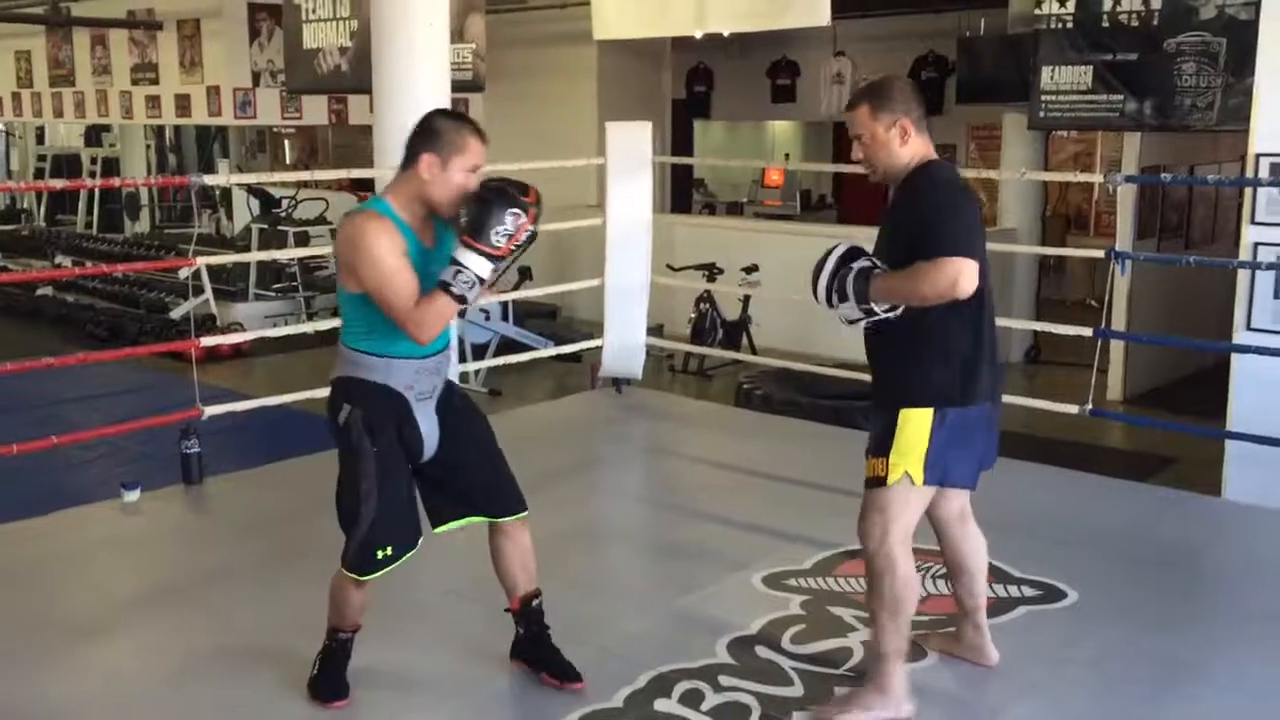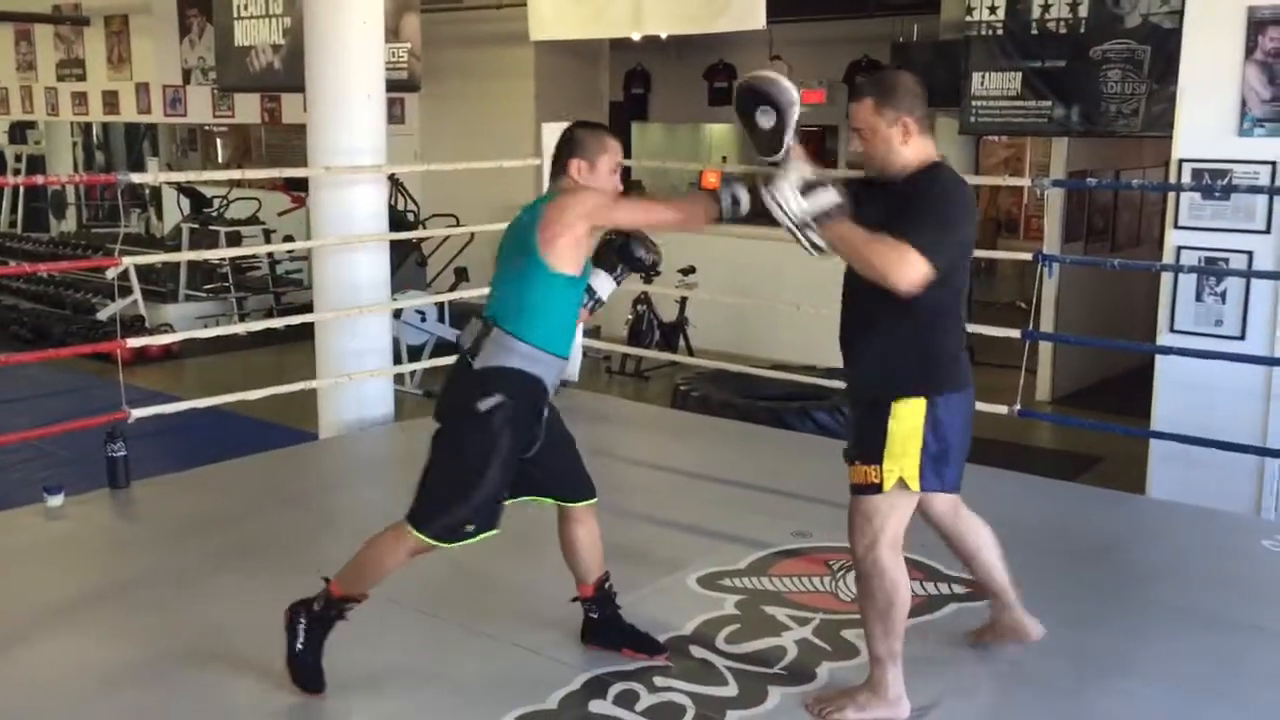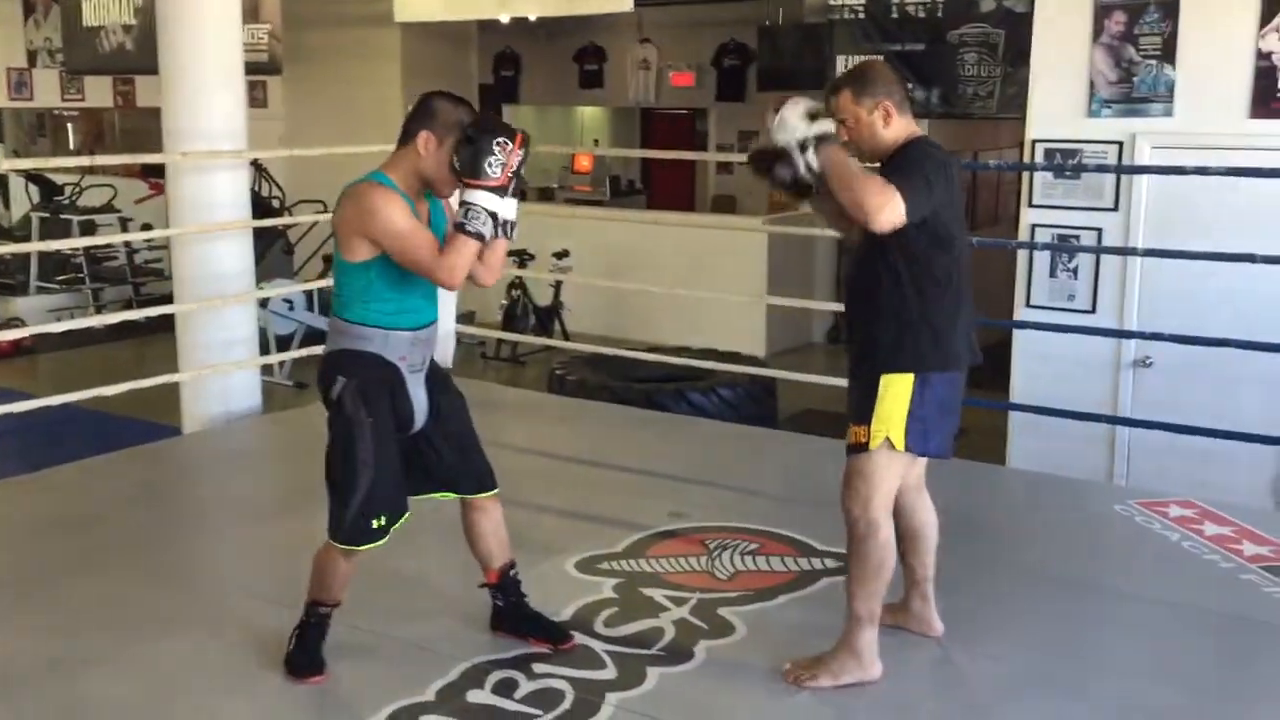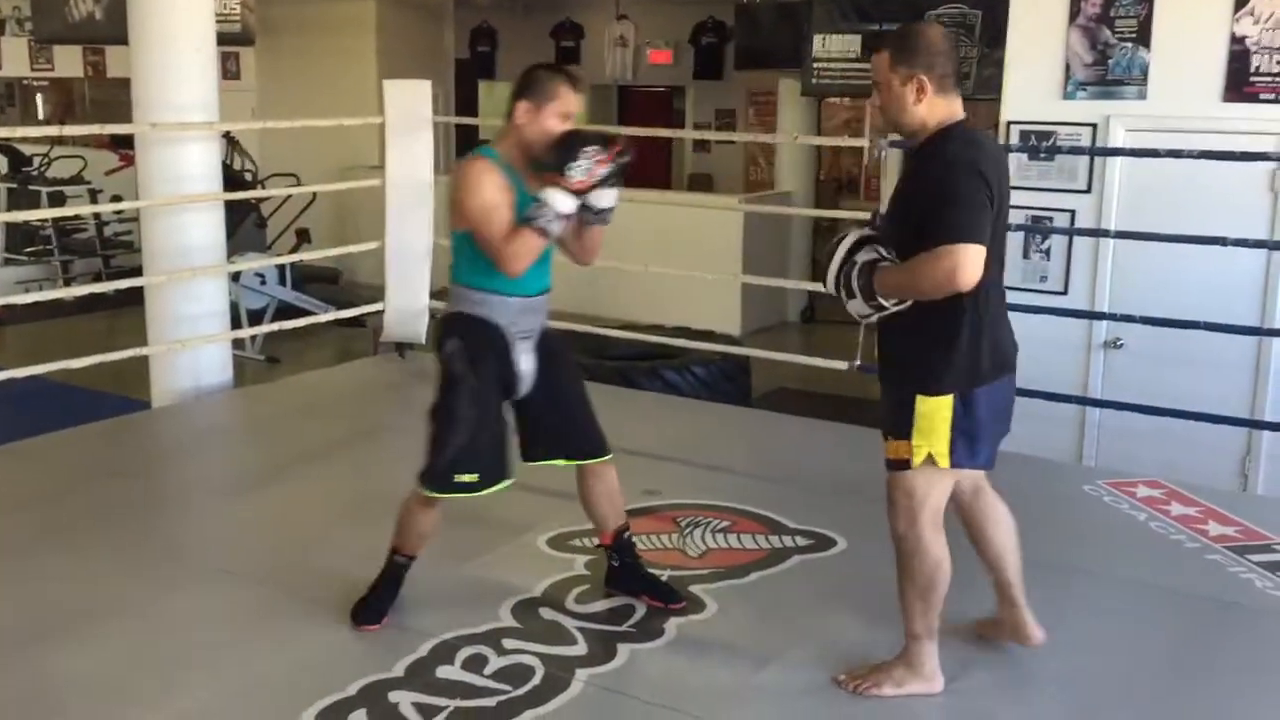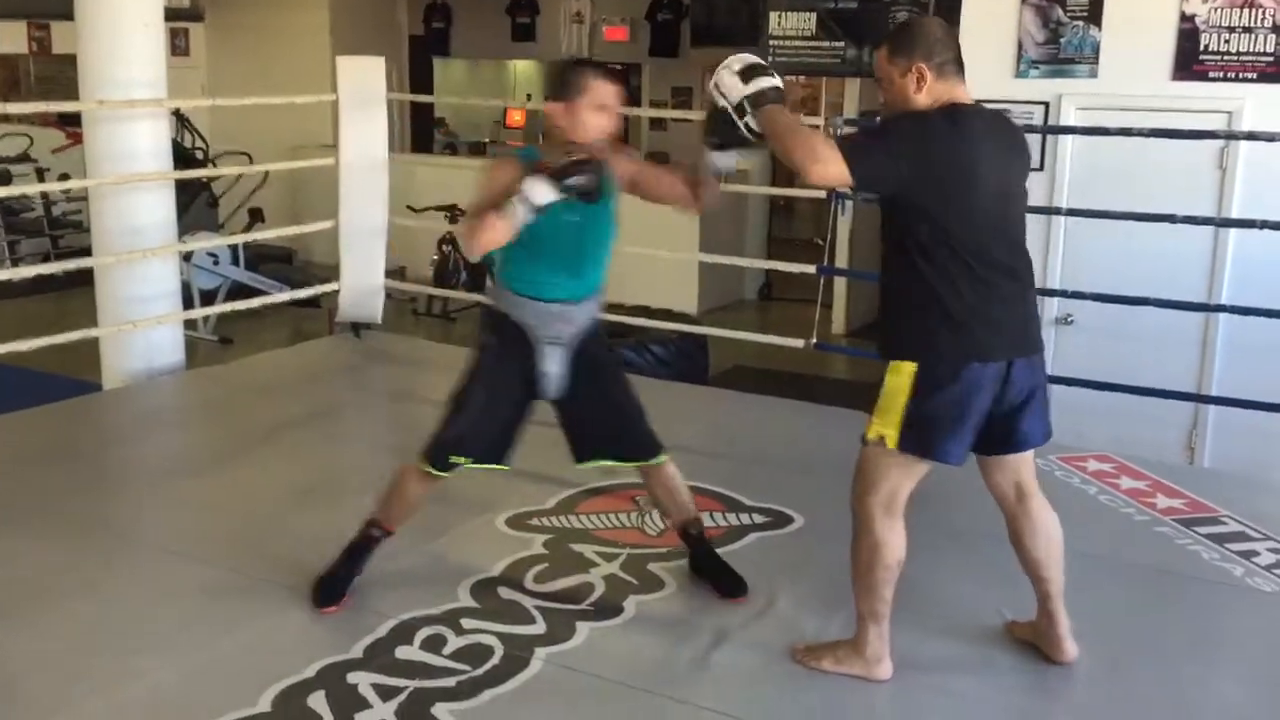
dt=1s
person 1, frame 1
left shoulder: (937, 190)
right shoulder: (922, 189)
left elbow: (955, 278)
left wrist: (872, 288)
right wrist: (872, 281)
left hip: (933, 395)
right hip: (950, 389)
left knee: (883, 534)
right knee: (950, 513)
right ankle: (975, 635)
person 1, frame 2
left shoulder: (942, 196)
right shoulder: (887, 184)
left elbow: (901, 273)
right elbow: (842, 208)
left wrist: (821, 214)
right wrist: (782, 139)
left hip: (913, 394)
right hip: (897, 386)
left knee: (873, 540)
right knee: (942, 507)
right ankle: (1012, 615)
person 1, frame 3
left shoulder: (925, 164)
right shoulder: (905, 165)
left elbow: (880, 214)
right elbow: (856, 217)
left wrist: (824, 146)
right wrist: (806, 175)
left hip: (909, 364)
right hip: (913, 355)
left knee: (866, 503)
right knee: (904, 487)
left ankle: (856, 649)
right ankle: (920, 607)
person 1, frame 4
left shoulder: (952, 160)
right shoulder: (963, 147)
left elbow: (956, 269)
left wrist: (878, 280)
right wrist: (884, 253)
left hip: (946, 370)
right hip: (974, 358)
left knee: (914, 513)
right knee: (967, 489)
left ankle: (918, 664)
right ankle: (1017, 613)
person 1, frame 5
left shoulder: (922, 135)
right shoulder: (1005, 135)
left elbow: (819, 165)
left wrist: (761, 104)
left hip: (942, 354)
right hip: (1013, 346)
left knee: (878, 496)
right knee: (1017, 486)
left ankle: (869, 648)
right ankle: (1054, 626)
person 2, frame 1
left shoulder: (436, 219)
right shoulder: (367, 230)
left elbow: (467, 294)
right elbow: (419, 324)
left wrist: (498, 243)
right wrist: (481, 250)
left hip: (434, 392)
right hip: (374, 402)
left knee: (507, 510)
right knee: (370, 554)
left ankle: (531, 638)
right ankle: (336, 653)
person 2, frame 2
left shoulder: (540, 221)
right shoulder: (578, 207)
right elbow: (671, 214)
left wrist: (605, 274)
right wrist: (732, 198)
left hip: (519, 388)
right hip: (498, 392)
left knee: (579, 499)
right knee: (428, 528)
left ankle: (601, 620)
right ankle: (316, 613)
person 2, frame 3
left shoulder: (432, 202)
right shoulder: (371, 201)
left elbow: (488, 275)
right elbow: (449, 272)
left wrist: (504, 190)
right wrist: (485, 188)
left hip: (420, 368)
right hip: (365, 374)
left knee: (479, 489)
right knee: (357, 529)
left ankle: (509, 606)
right ankle: (311, 628)
person 2, frame 4
left shoulder: (545, 168)
right shoulder: (481, 173)
left elbow: (585, 253)
right elbow: (511, 262)
left wrist: (598, 189)
right wrist: (562, 192)
left hip: (532, 335)
right hip: (477, 337)
left knee: (593, 453)
right knee: (445, 479)
left ankle: (624, 567)
right ankle: (392, 577)
person 2, frame 5
left shoulder: (614, 164)
right shoulder: (512, 171)
left elbow: (692, 192)
right elbow: (474, 242)
left wrist: (709, 167)
right wrist: (541, 184)
left hip: (579, 339)
right hip: (514, 338)
left knee: (646, 455)
right knee: (442, 460)
left ankle: (701, 550)
right ankle: (358, 553)
